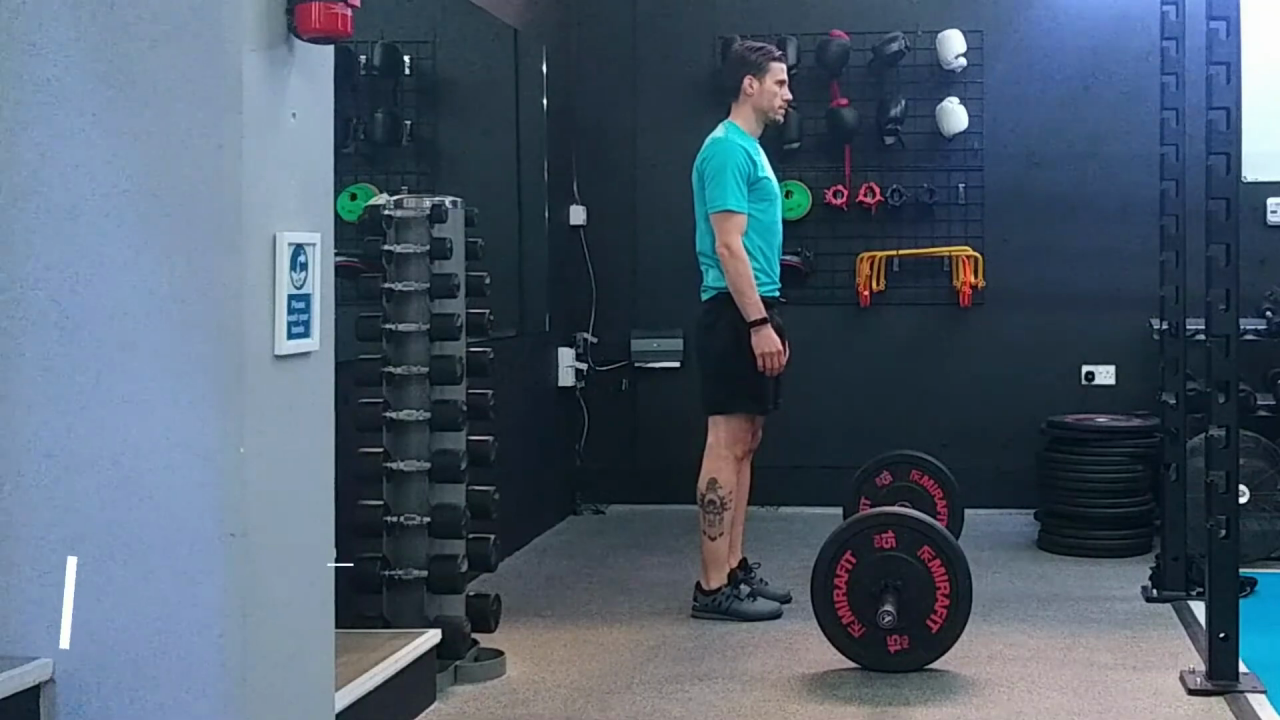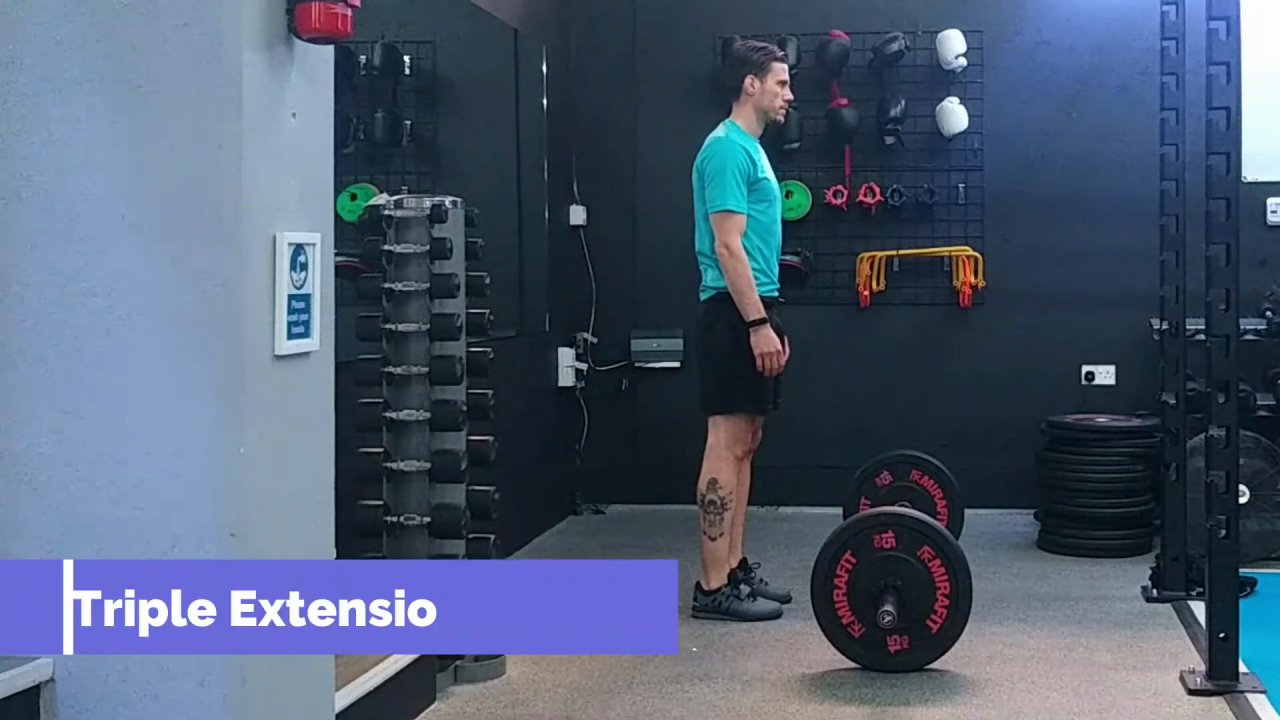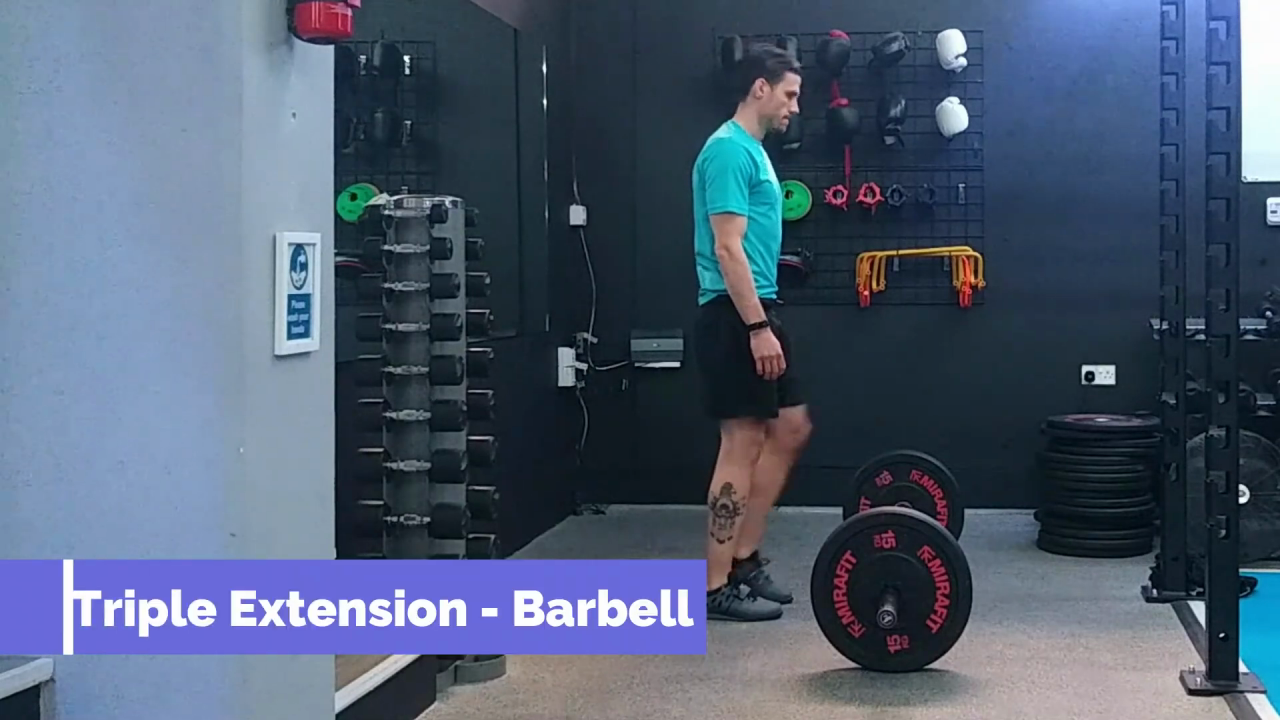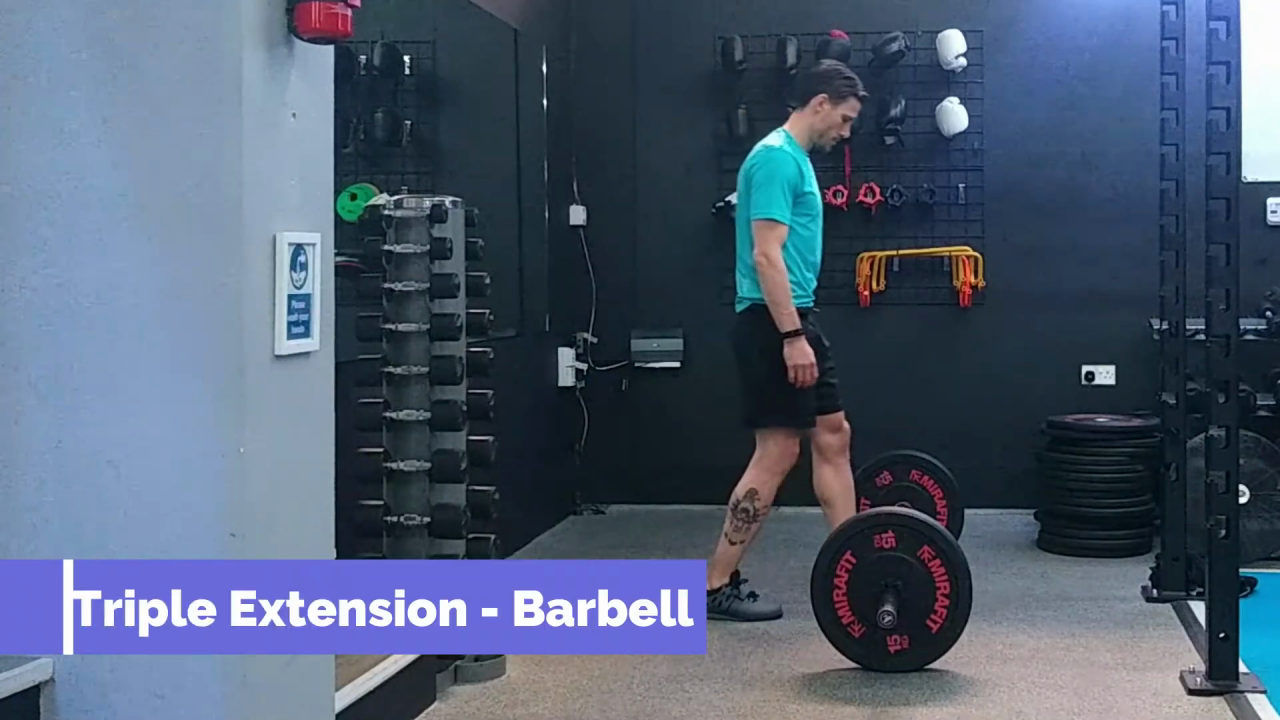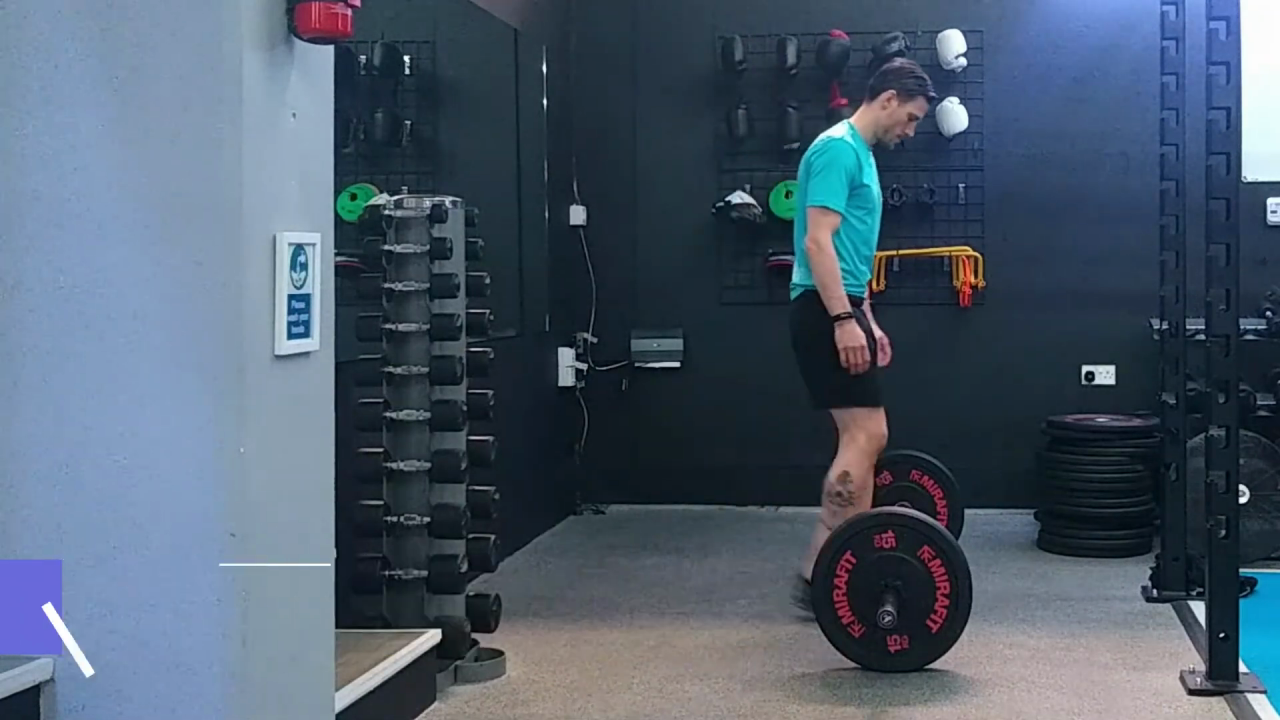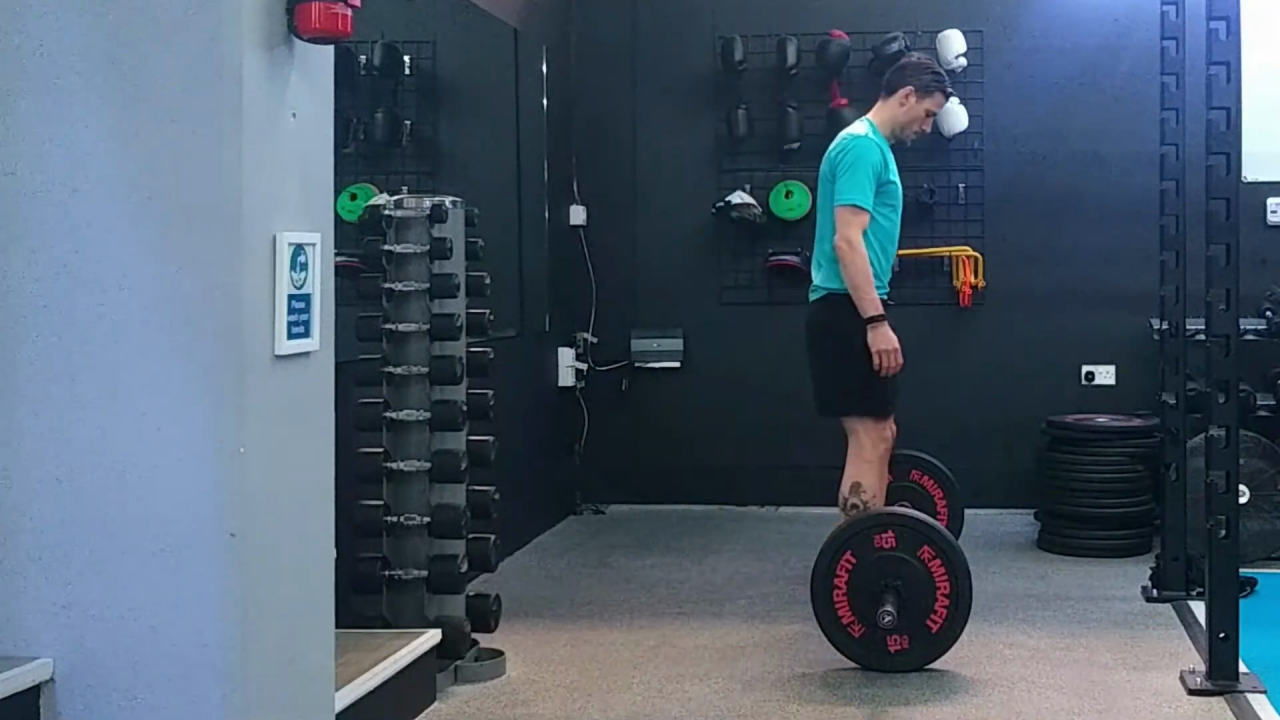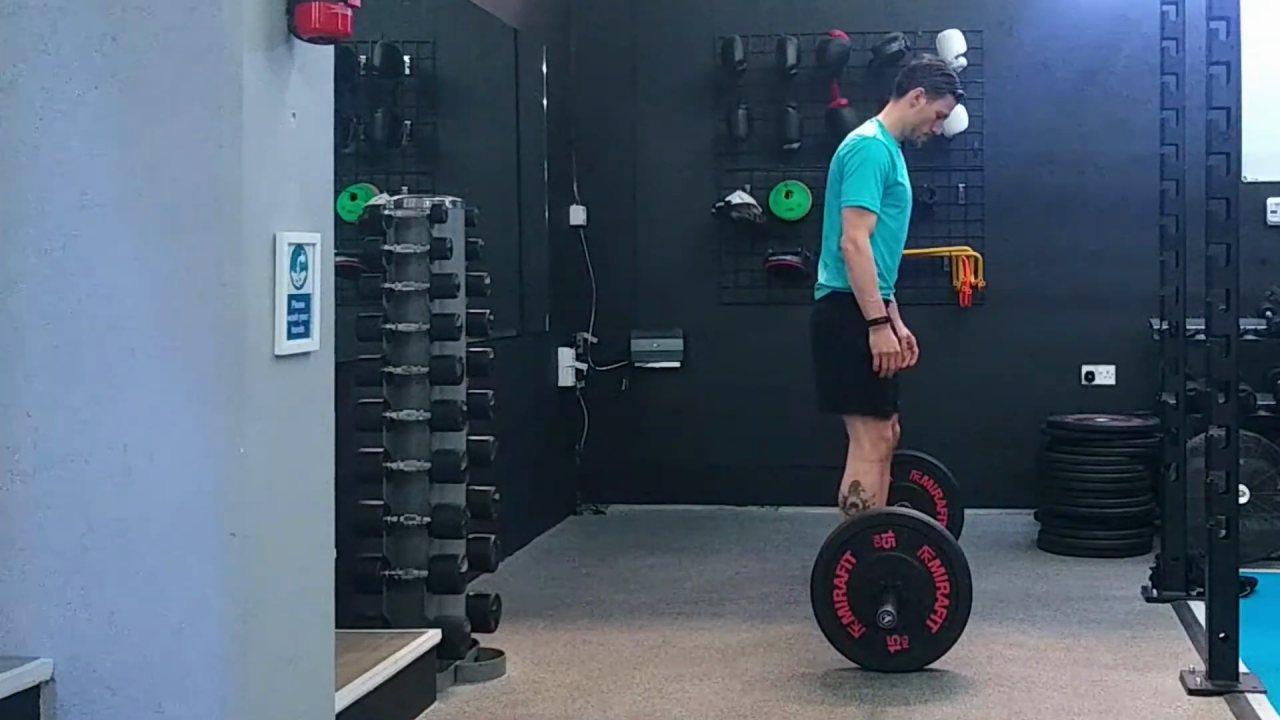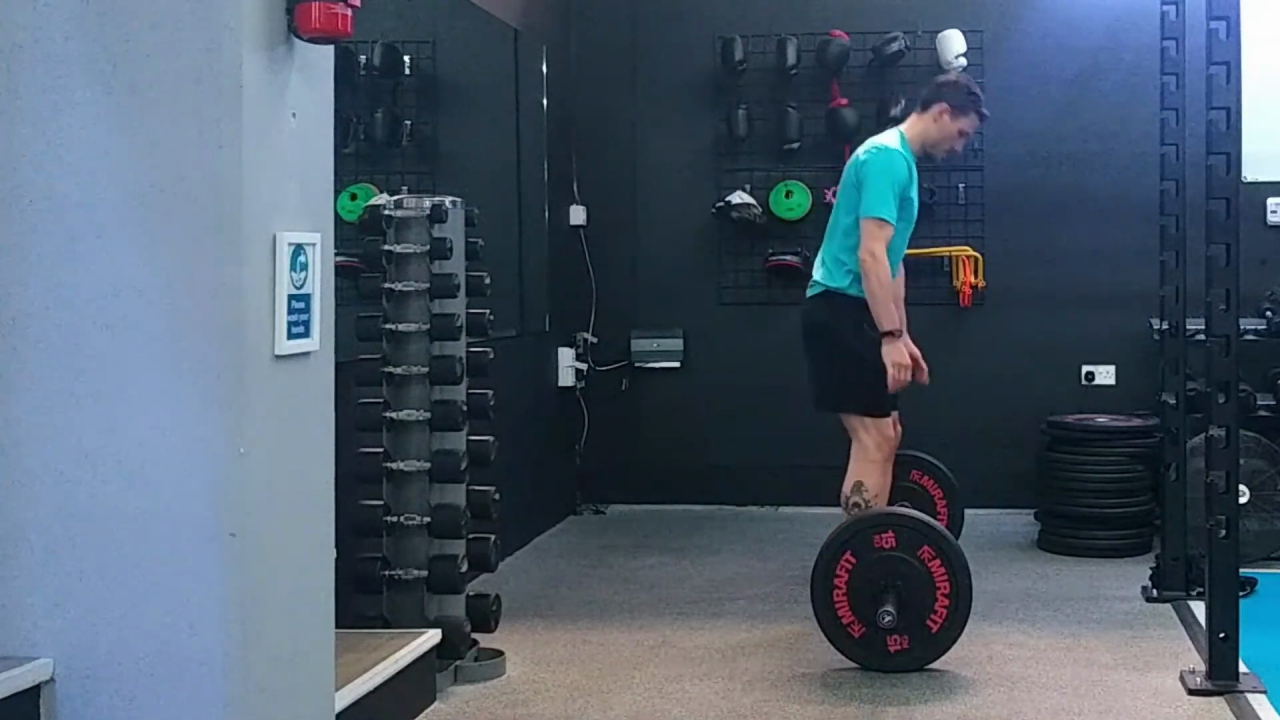
dt=0.4s
person 1, frame 1
left shoulder: (748, 148)
right shoulder: (728, 148)
right elbow: (729, 247)
left wrist: (766, 319)
right wrist: (758, 322)
left hip: (751, 312)
right hip: (736, 314)
left knee: (745, 444)
right knee: (727, 446)
left ankle: (735, 566)
right ankle: (713, 585)
person 1, frame 2
left shoulder: (749, 148)
right shoulder: (727, 148)
right elbow: (728, 246)
left wrist: (768, 320)
right wrist: (758, 322)
left hip: (751, 312)
right hip: (734, 314)
left knee: (744, 445)
right knee: (727, 446)
left ankle: (734, 567)
right ankle: (714, 586)
person 1, frame 3
left shoulder: (750, 149)
right shoulder: (729, 150)
right elbow: (728, 249)
left wrist: (767, 322)
right wrist: (758, 326)
left hip: (753, 314)
right hip: (733, 318)
left knee: (789, 432)
right knee: (743, 448)
left ankle: (744, 560)
right ankle: (716, 586)
person 1, frame 4
left shoulder: (794, 157)
right shoulder: (776, 158)
right elbow: (766, 255)
right wrist: (791, 335)
left hip: (796, 320)
right hip: (773, 324)
left knee: (833, 438)
right knee: (777, 454)
right ankle: (717, 585)
person 1, frame 5
left shoulder: (859, 153)
right shoulder: (837, 149)
right elbow: (818, 241)
left wrist: (868, 321)
right wrist: (843, 318)
left hip: (844, 308)
right hip: (827, 309)
left knee: (868, 435)
right knee: (866, 435)
right ankle: (822, 569)
person 1, frame 6
left shoulder: (872, 147)
right shoulder: (861, 146)
right elbow: (847, 241)
left wrist: (875, 317)
right wrist: (876, 321)
left hip: (854, 313)
right hip: (847, 313)
left knee: (878, 438)
right knee: (871, 441)
person 1, frame 7
left shoulder: (884, 149)
right shoulder: (870, 147)
right elbow: (854, 243)
left wrist: (895, 320)
right wrist: (879, 324)
left hip: (865, 314)
right hip: (852, 314)
left knee: (883, 437)
right knee: (871, 442)
person 1, frame 8
left shoulder: (896, 157)
right shoulder: (887, 156)
left elbow: (890, 261)
right elbow: (871, 254)
left wrist: (903, 335)
right wrist: (891, 338)
left hip: (852, 310)
right hip: (841, 309)
left knee: (886, 434)
right knee: (876, 440)
